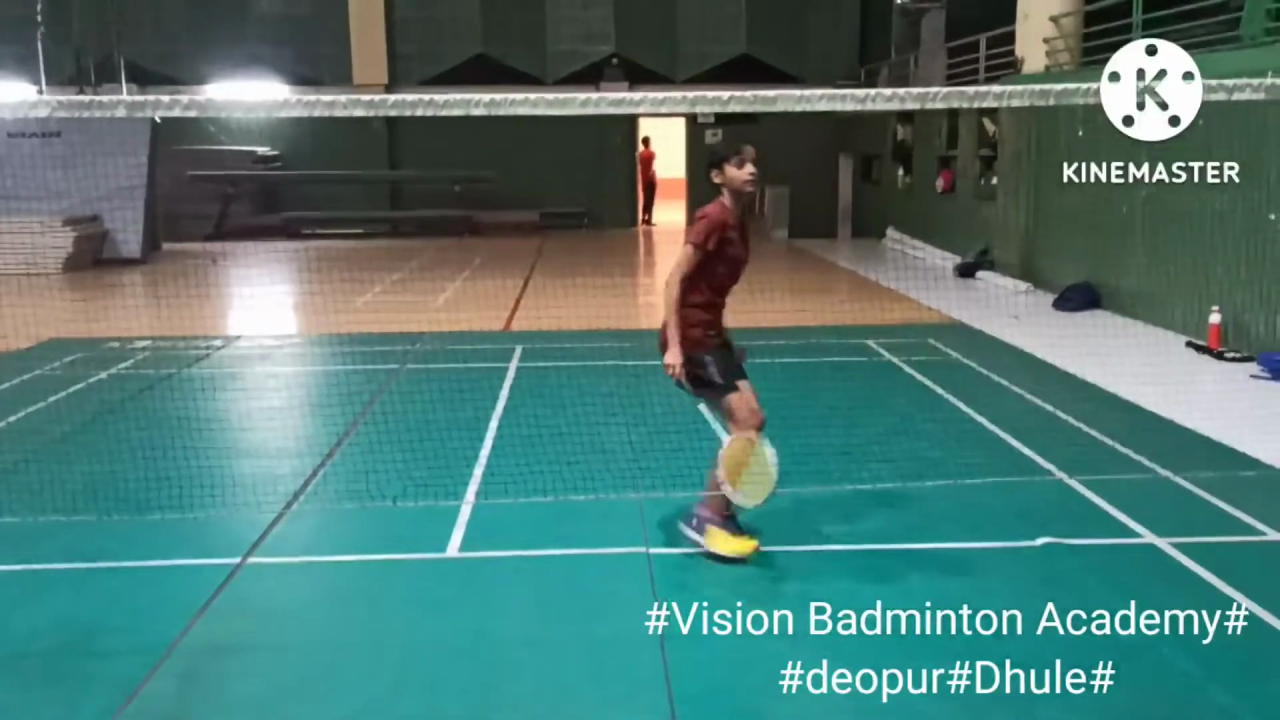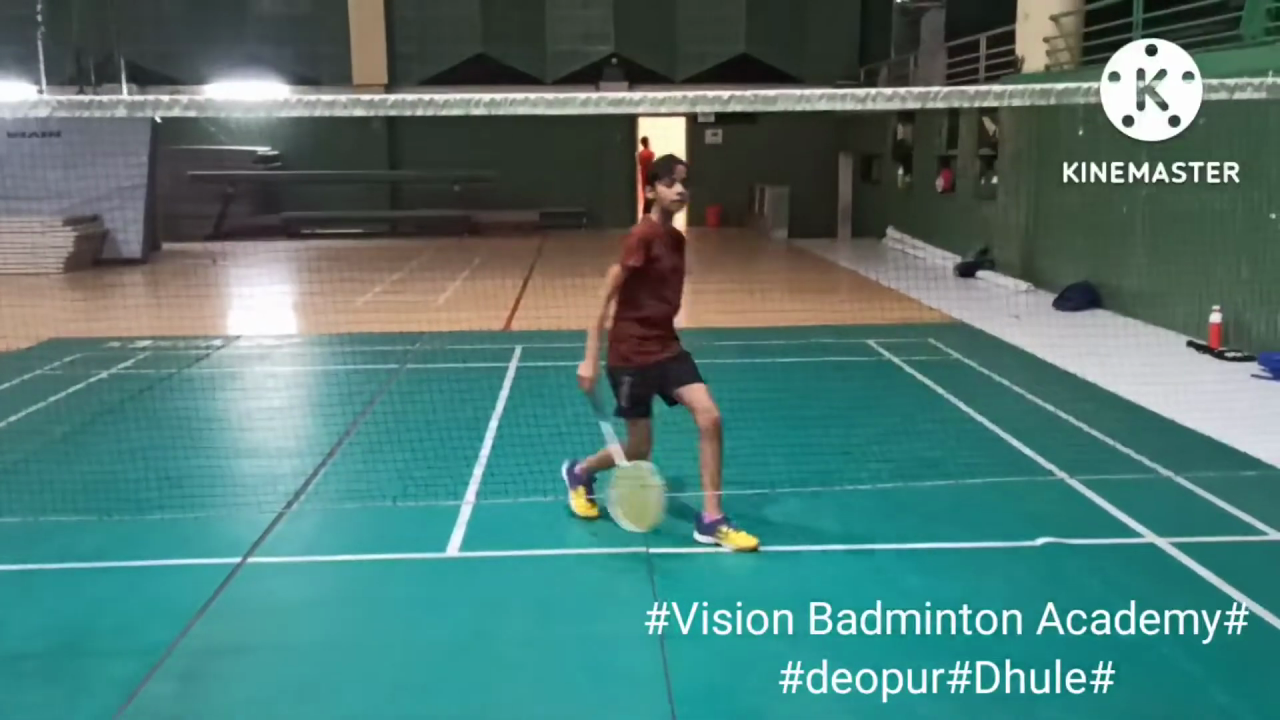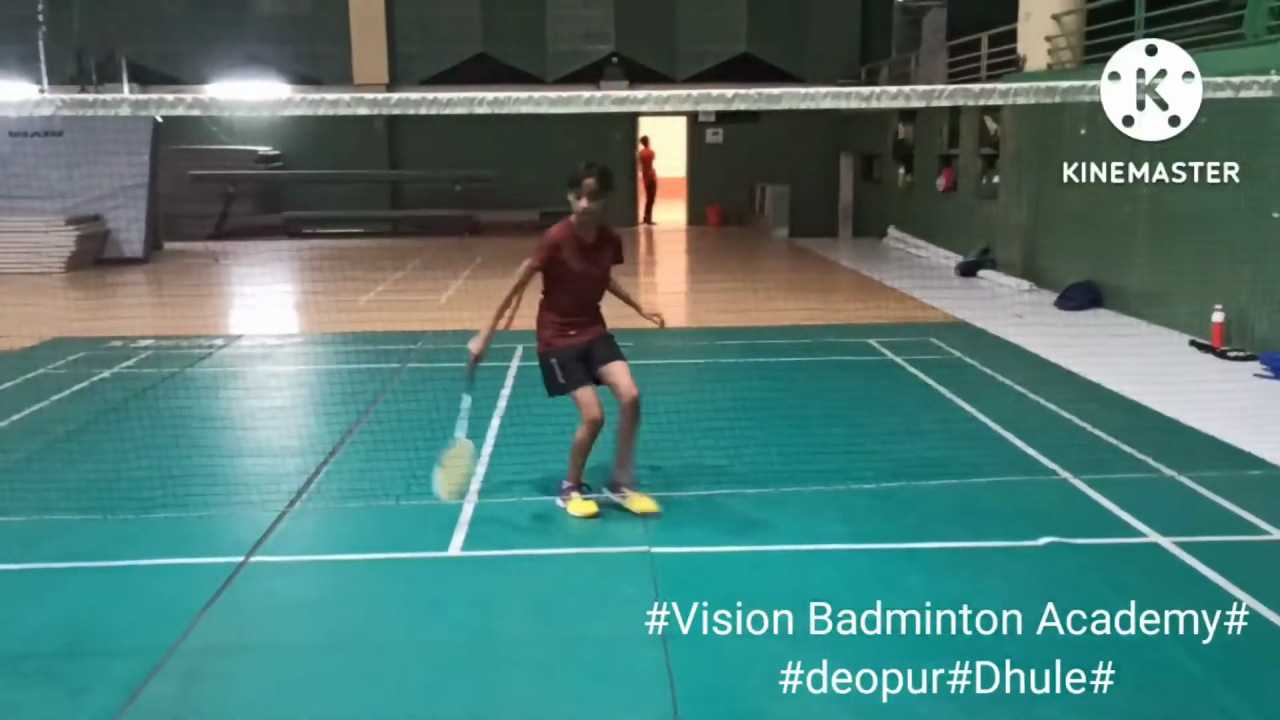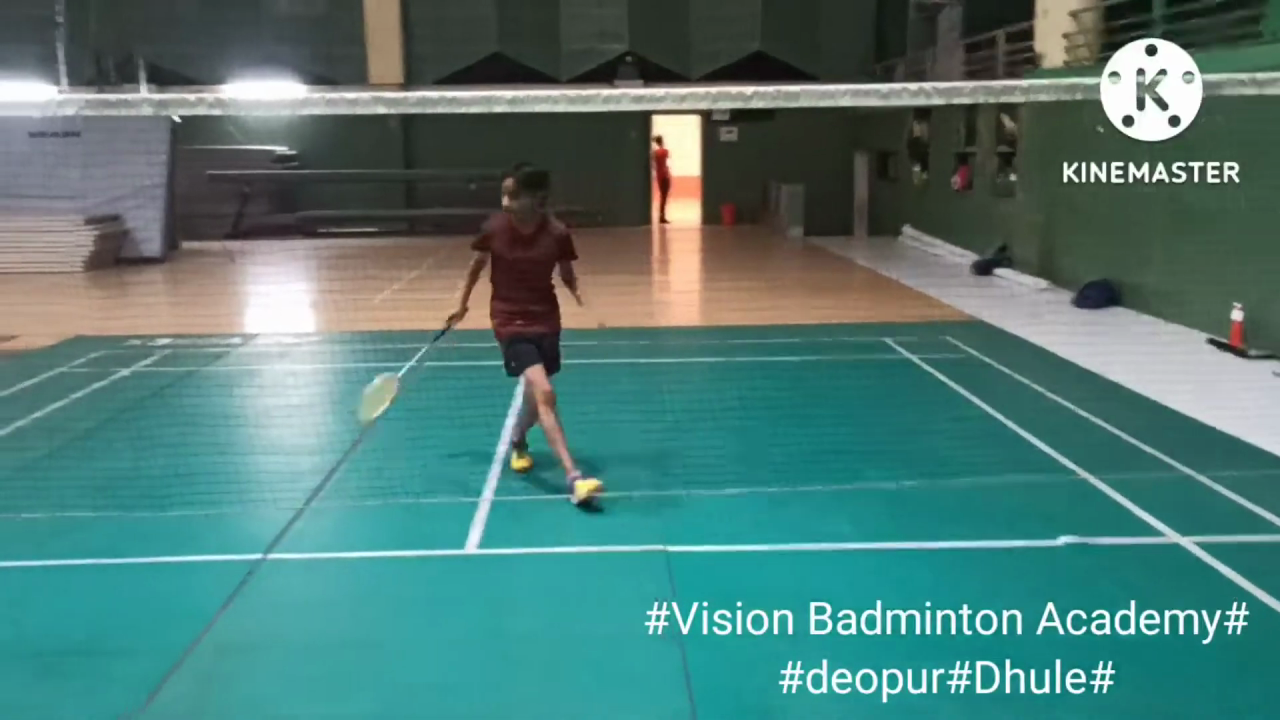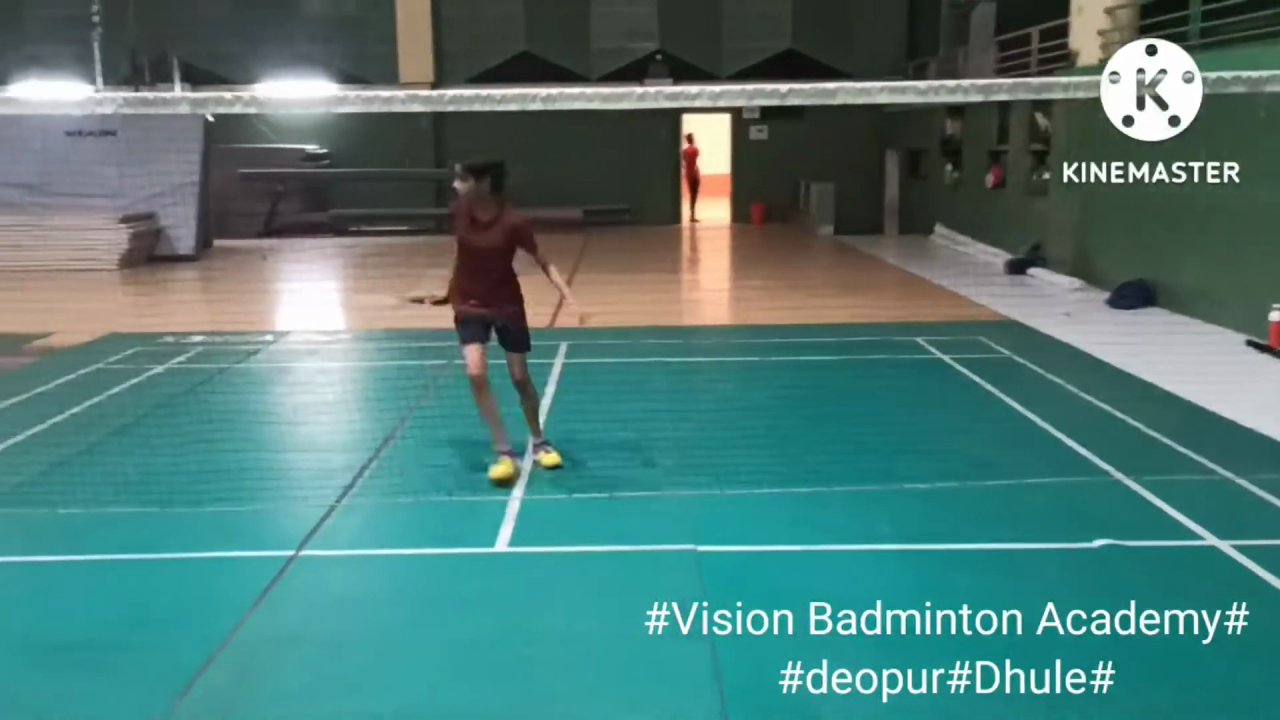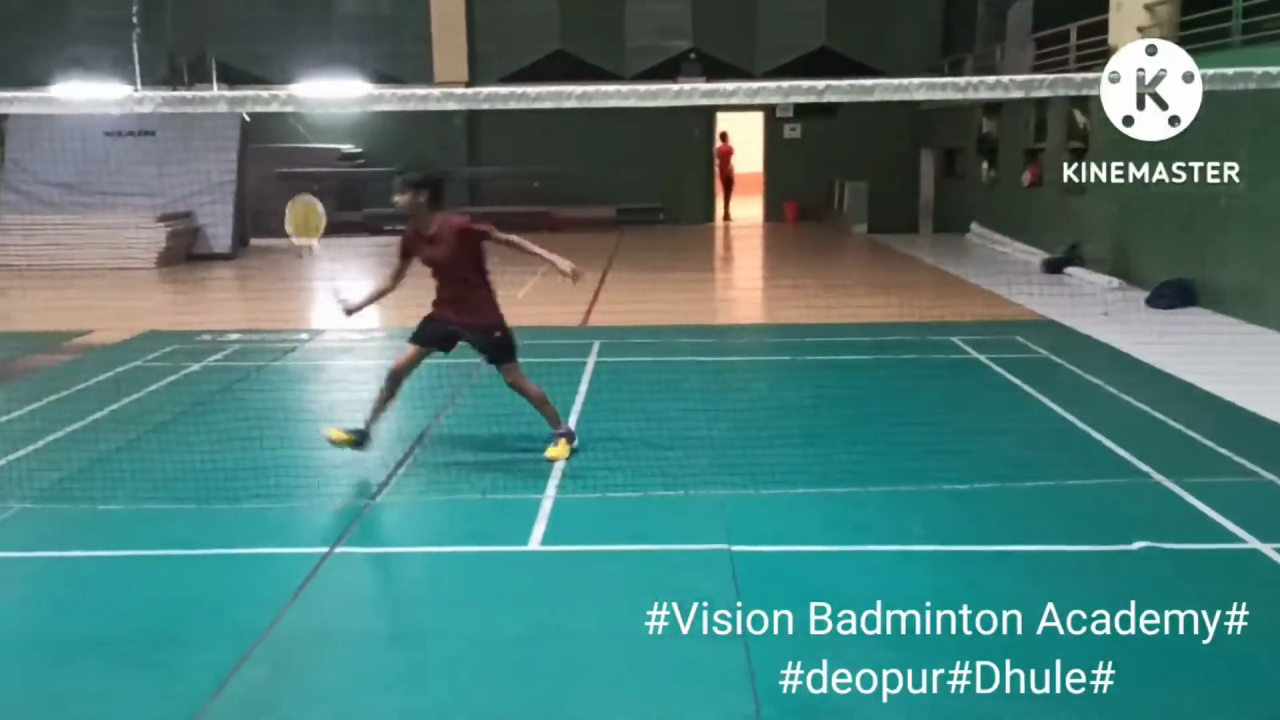
dt=0.2s
person 1, frame 1
left shoulder: (738, 222)
right shoulder: (712, 219)
right elbow: (676, 281)
right wrist: (674, 345)
left hip: (712, 332)
right hip: (692, 336)
left knee: (754, 419)
right knee: (746, 425)
left ankle: (712, 516)
right ankle: (707, 517)
person 1, frame 2
left shoulder: (678, 240)
right shoulder: (642, 236)
right elbow: (608, 296)
right wrist: (590, 358)
left hip: (667, 348)
right hip: (632, 353)
left knee: (710, 420)
right knee: (639, 449)
left ankle: (713, 522)
right ankle: (578, 472)
person 1, frame 3
left shoulder: (610, 238)
right shoulder: (556, 239)
right elbow: (517, 285)
left wrist: (641, 309)
right wrist: (485, 335)
left hip: (594, 331)
right hip: (557, 337)
left knee: (630, 396)
right knee: (593, 416)
left ankle: (623, 483)
right ankle: (572, 488)
person 1, frame 4
left shoulder: (556, 233)
right shoulder: (494, 229)
left elbow: (569, 276)
right elbow: (477, 265)
left wrist: (586, 305)
right wrist: (462, 305)
left hip: (545, 322)
right hip: (510, 324)
left knee: (541, 399)
right knee: (542, 395)
left ankle: (518, 441)
right ankle: (573, 478)
person 1, frame 5
left shoulder: (513, 223)
right shoulder: (460, 213)
left elbow: (544, 263)
left wrist: (568, 297)
right wrist: (448, 292)
left hip: (506, 304)
right hip: (468, 305)
left knee: (521, 378)
right knee: (476, 374)
left ankle: (540, 441)
right ankle: (504, 450)
person 1, frame 6
left shoulder: (458, 227)
right shoulder: (413, 235)
left elbow: (508, 240)
right elbow: (394, 280)
left wrist: (554, 259)
right wrist: (361, 304)
left hip: (481, 314)
right hip: (445, 312)
left knee: (515, 381)
right knee: (398, 370)
left ankle: (562, 432)
right ankle: (363, 432)
